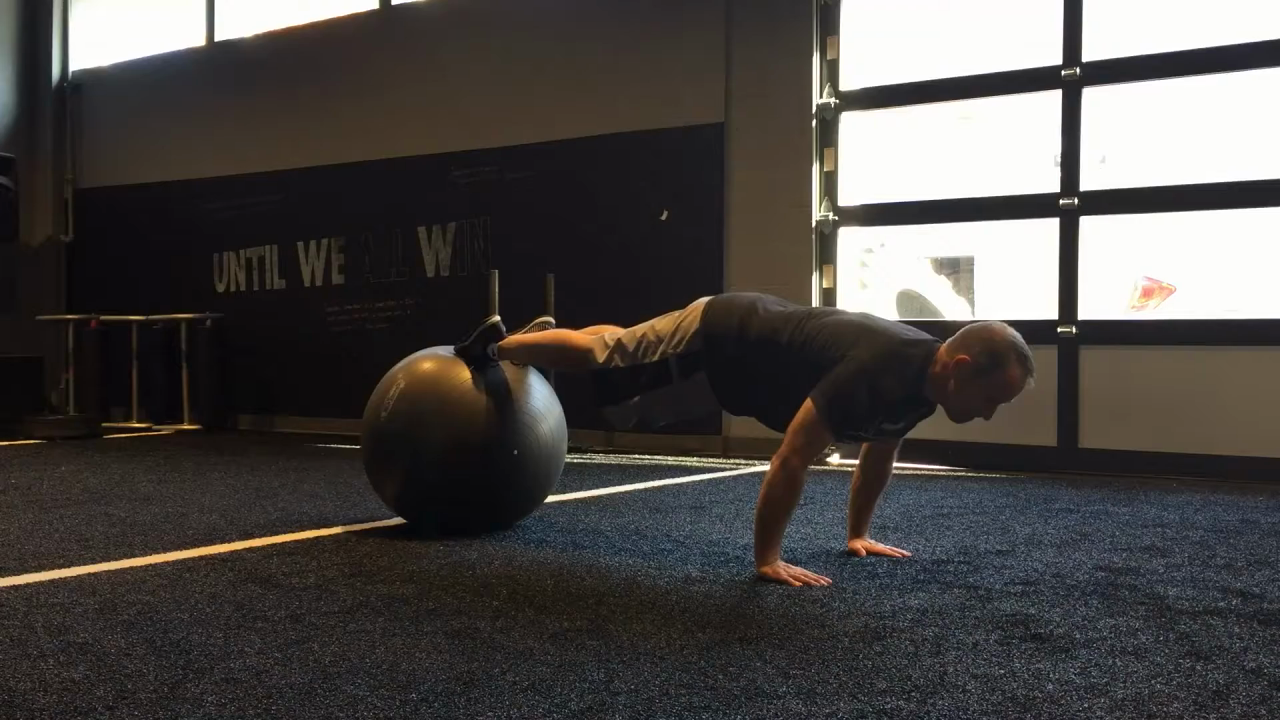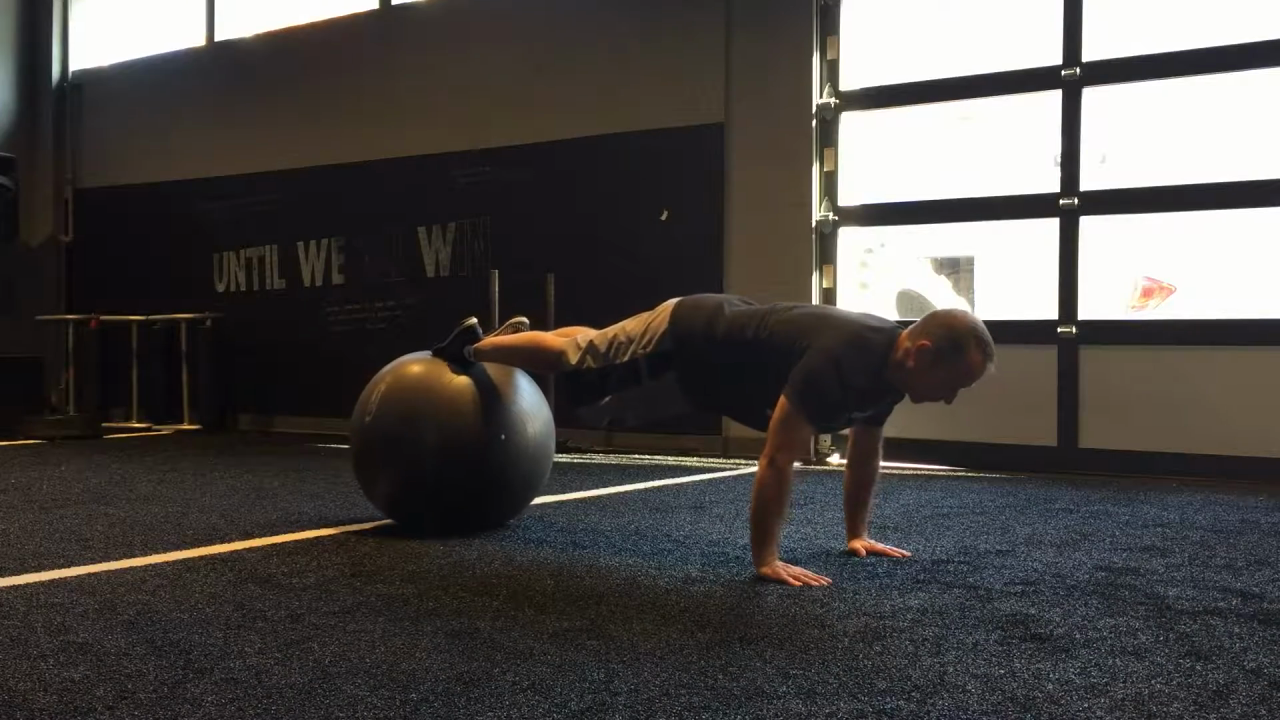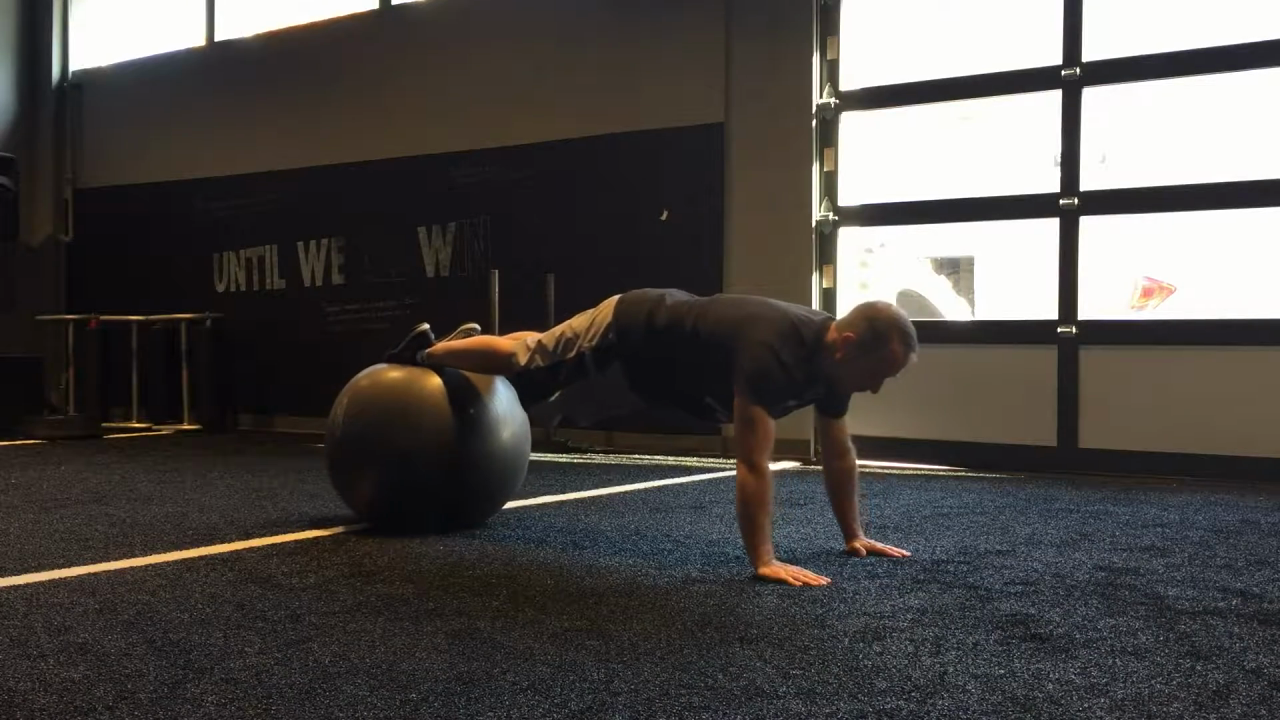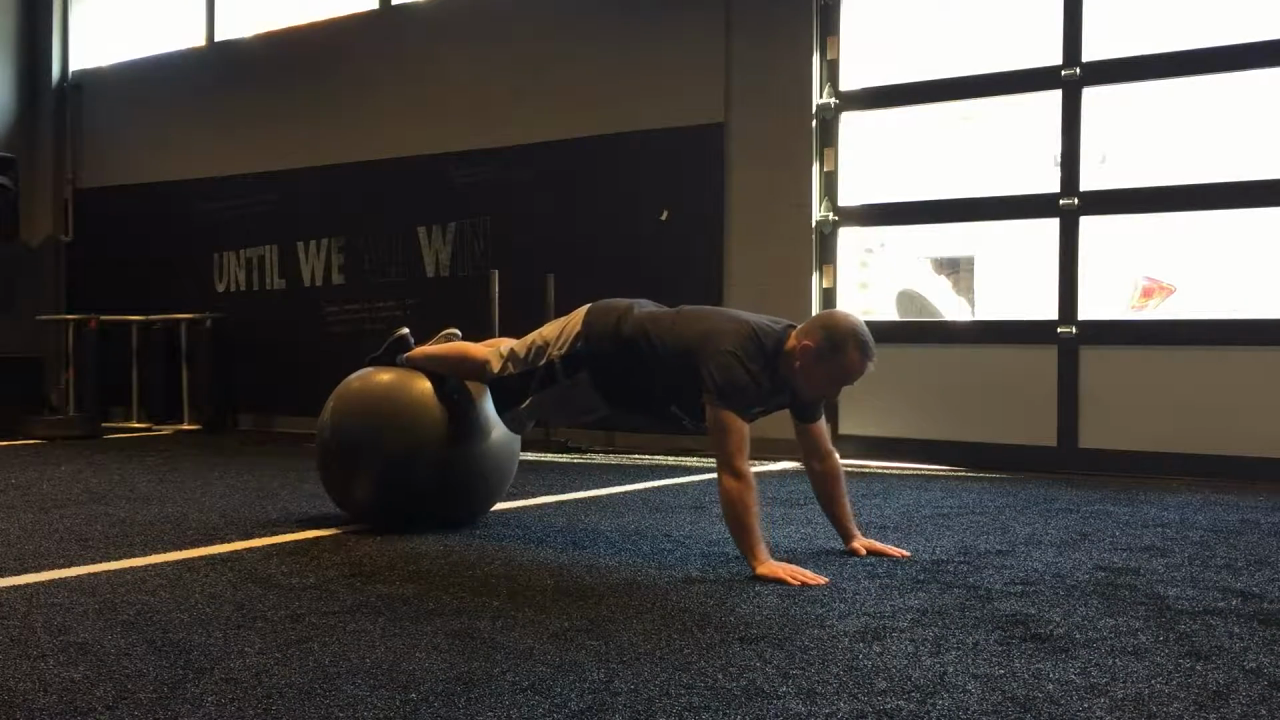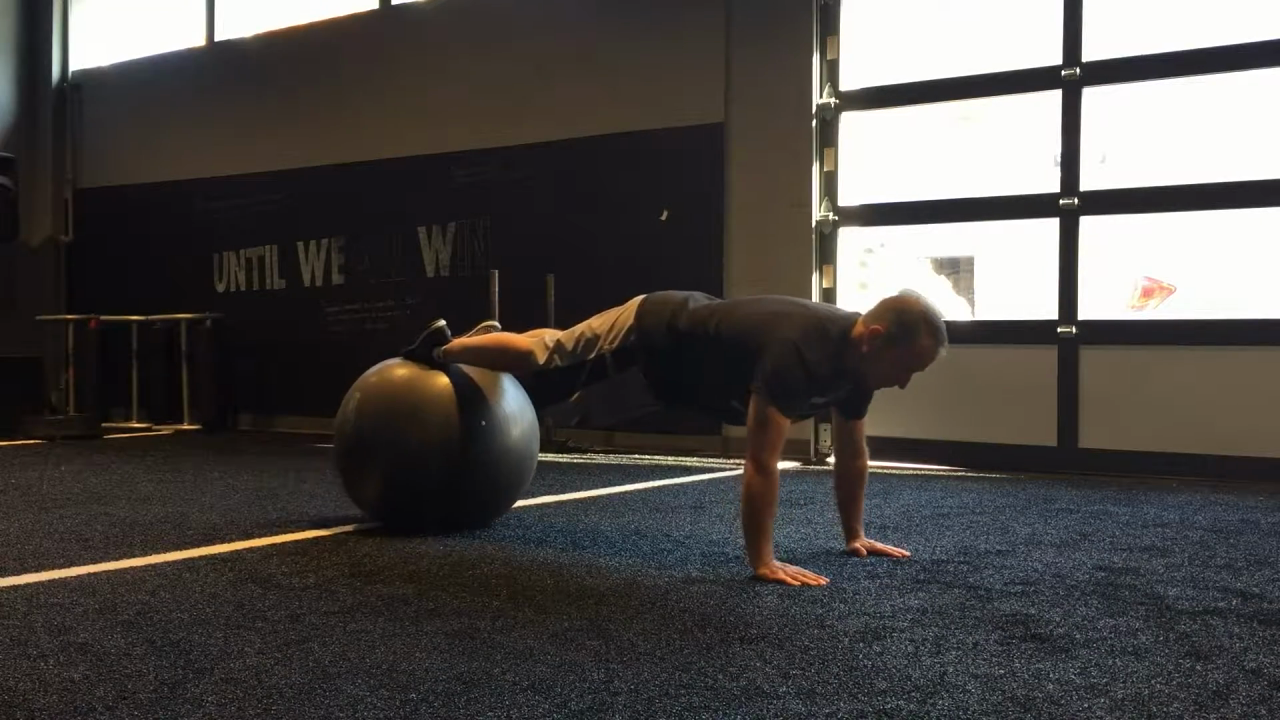
dt=1s
person 1, frame 1
left shoulder: (923, 378)
right shoulder: (878, 372)
left elbow: (879, 452)
right elbow: (790, 460)
left wrist: (858, 534)
right wrist: (767, 559)
left hip: (753, 329)
right hip: (714, 341)
left knee: (615, 344)
right knee: (597, 358)
left ankle: (539, 333)
right ankle: (496, 344)
person 1, frame 2
left shoulder: (890, 365)
right shoulder: (841, 360)
left elbow: (864, 451)
right elbow: (778, 458)
left wrist: (857, 534)
right wrist: (766, 560)
left hip: (719, 331)
right hip: (682, 342)
left knee: (592, 344)
right knee: (572, 360)
left ankle: (516, 332)
right ankle: (473, 344)
person 1, frame 3
left shoulder: (831, 356)
right shoulder: (775, 350)
left elbow: (837, 453)
right elbow: (753, 462)
left wrist: (854, 535)
right wrist: (763, 561)
left hip: (666, 324)
right hip: (627, 336)
left knee: (539, 354)
right knee: (523, 365)
left ankle: (471, 337)
right ankle: (429, 349)
person 1, frame 4
left shoulder: (800, 364)
right shoulder: (736, 359)
left elbow: (820, 456)
right elbow: (733, 467)
left wrist: (851, 535)
right wrist: (760, 560)
left hip: (637, 329)
right hip: (595, 346)
left knee: (512, 363)
right knee: (499, 371)
left ankle: (449, 342)
right ankle: (407, 352)
person 1, frame 5
left shoulder: (856, 358)
right shoulder: (800, 348)
left elbow: (851, 454)
right elbow: (761, 461)
left wrist: (855, 535)
right wrist: (762, 560)
left hip: (688, 326)
right hip: (648, 339)
left knee: (553, 350)
right knee: (540, 358)
left ankle: (483, 337)
right ankle: (443, 346)
